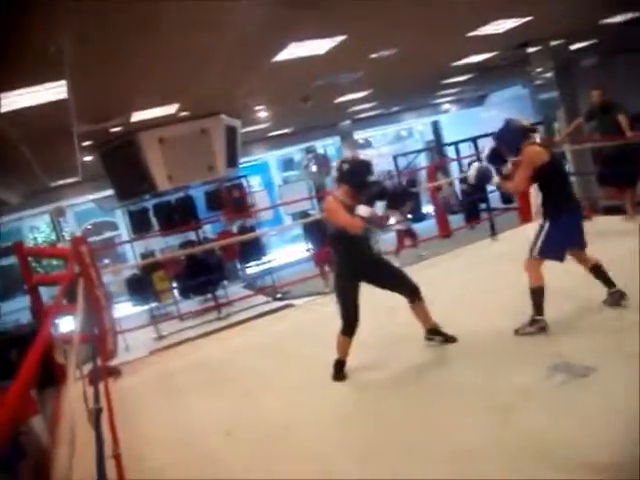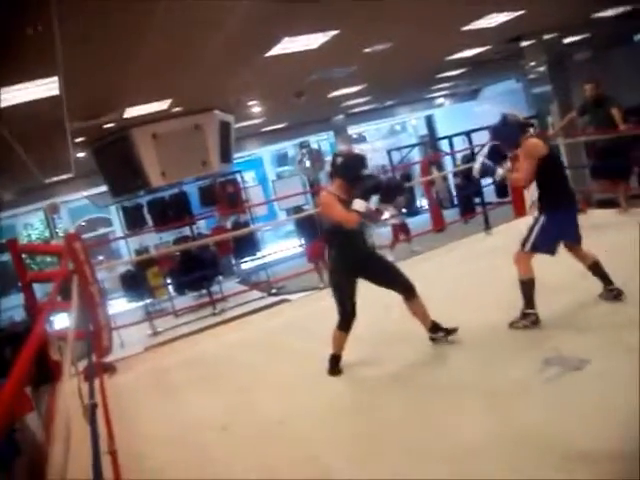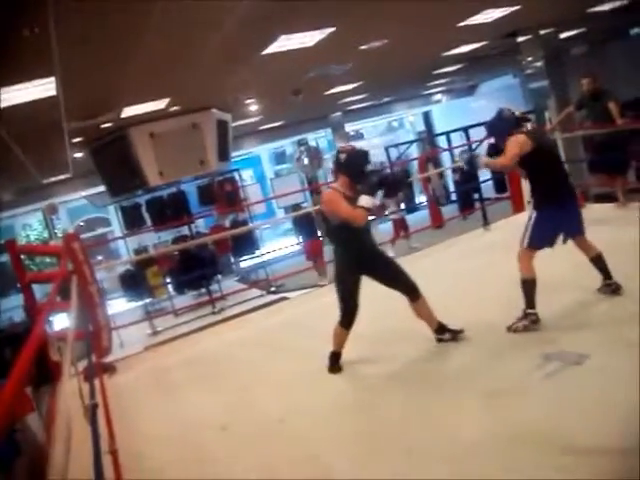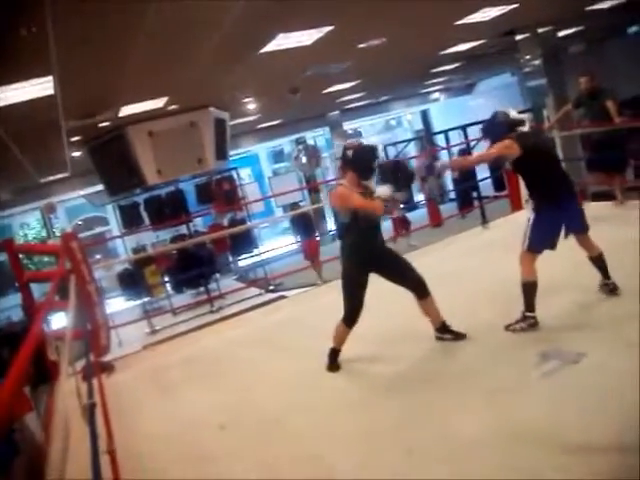
dt=0.1s
person 1, frame 1
left shoulder: (356, 200)
right shoulder: (331, 203)
left elbow: (380, 223)
right elbow: (355, 228)
right wrist: (367, 202)
left hip: (369, 260)
right hip: (347, 270)
left knee: (412, 289)
right knee: (350, 323)
left ankle: (432, 330)
right ankle: (339, 364)
person 1, frame 2
left shoulder: (350, 194)
right shoulder: (326, 198)
left elbow: (373, 217)
right elbow: (351, 222)
right wrist: (362, 195)
left hip: (365, 255)
right hip: (341, 265)
left knee: (407, 287)
right knee: (347, 317)
left ankle: (434, 330)
right ankle: (335, 358)
person 1, frame 3
left shoulder: (355, 190)
right shoulder: (330, 195)
left elbow: (378, 212)
right elbow: (358, 219)
right wrist: (368, 191)
left hip: (369, 252)
right hip: (347, 261)
left knee: (410, 288)
right knee: (348, 314)
left ankle: (440, 331)
right ankle: (335, 356)
person 1, frame 4
left shoulder: (361, 187)
right shoulder: (342, 192)
left elbow: (378, 207)
right elbow: (377, 210)
left wrist: (387, 186)
right wrist: (386, 184)
left hip: (377, 251)
right hip: (355, 260)
left knee: (419, 286)
right knee: (352, 314)
left ankle: (441, 329)
right ankle: (334, 353)
person 2, frame 1
left shoulder: (531, 152)
right shoulder: (535, 150)
left elbow: (518, 187)
right elbow: (530, 179)
left wrist: (493, 178)
right wrist: (508, 172)
left hip: (558, 214)
right hip: (570, 209)
left knee: (532, 264)
right knee: (580, 255)
left ankle: (538, 319)
right ankle: (614, 292)
person 2, frame 2
left shoulder: (530, 145)
right shoulder: (537, 143)
left elbow: (523, 180)
right elbow: (536, 174)
left wrist: (500, 172)
right wrist: (513, 164)
left hip: (552, 210)
right hip: (566, 205)
left knee: (522, 258)
right knee: (576, 249)
left ankle: (530, 313)
right ankle: (611, 288)
person 2, frame 3
left shoulder: (517, 140)
right shoulder: (538, 135)
left elbow: (504, 163)
left wrist: (482, 161)
right wrist: (505, 162)
left hip: (547, 204)
right hip: (566, 197)
left knee: (524, 256)
right knee: (581, 240)
left ankle: (530, 313)
right ankle: (610, 282)
person 2, frame 4
left shoulder: (507, 145)
right shoulder: (537, 136)
left elbow: (471, 161)
left wrist: (444, 164)
left hip: (547, 204)
right hip: (567, 195)
left knee: (527, 259)
right knee: (584, 238)
left ankle: (529, 316)
right ankle: (608, 282)
person 3, frame 1
left shoulder: (615, 107)
right shoulder: (593, 110)
left elbow: (622, 118)
right elbow: (578, 122)
left wrist: (628, 132)
right wrist: (562, 137)
left hip: (621, 148)
right hip: (607, 150)
left knee: (627, 181)
right knee: (603, 180)
left ankle: (630, 207)
person 3, frame 2
left shoulder: (607, 100)
right shoulder: (587, 104)
left elbow: (615, 111)
right elbow: (572, 116)
left wrist: (621, 125)
right wrist: (556, 130)
left hip: (616, 143)
right hip: (600, 145)
left knee: (621, 174)
right knee: (597, 174)
left ankle: (623, 200)
right ankle: (621, 197)
person 3, frame 3
left shoulder: (604, 94)
right shoulder: (584, 98)
left elbow: (612, 105)
right elbow: (569, 110)
left wrist: (618, 119)
right wrist: (554, 125)
left hip: (613, 137)
right hip: (598, 138)
left knee: (618, 169)
right knee: (595, 169)
left ankle: (621, 194)
right ankle: (619, 190)
person 3, frame 4
left shoulder: (602, 93)
right shoulder: (582, 96)
left elbow: (610, 104)
right elbow: (567, 108)
left wrist: (616, 118)
right wrist: (552, 123)
left hip: (612, 136)
right hip: (596, 137)
left knee: (616, 167)
right knee: (592, 168)
left ankle: (619, 193)
right ankle: (617, 188)
